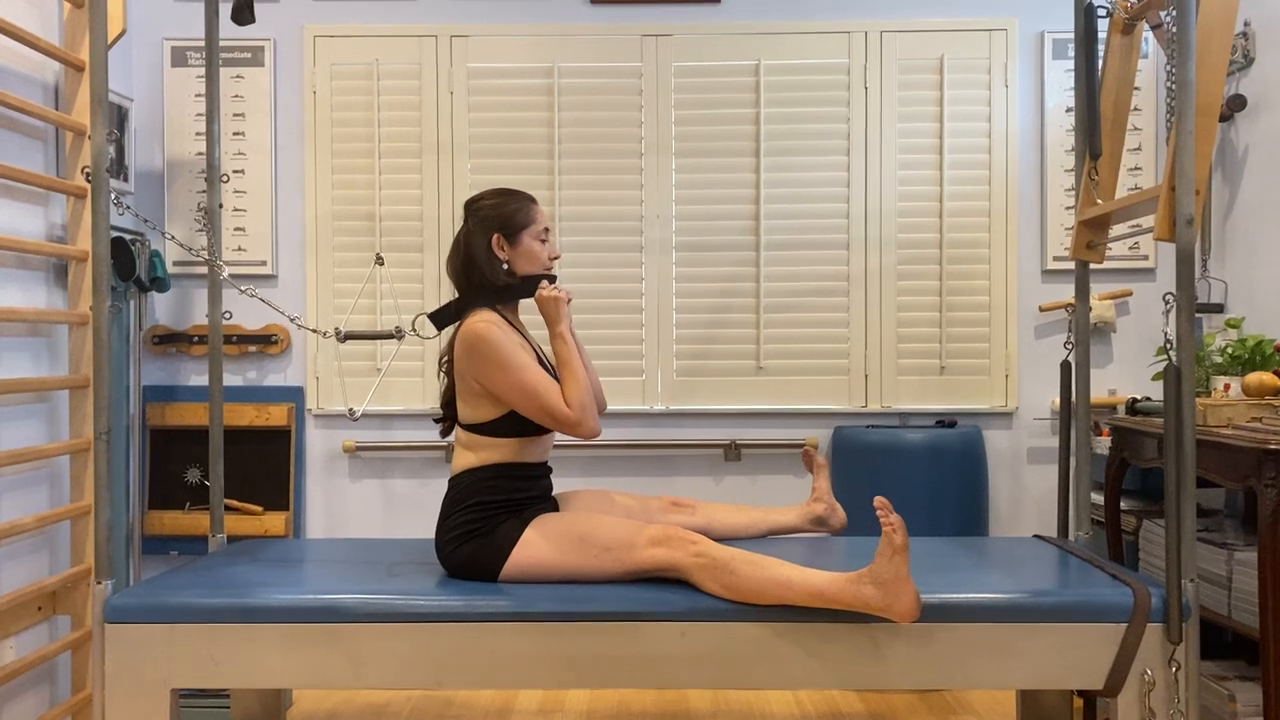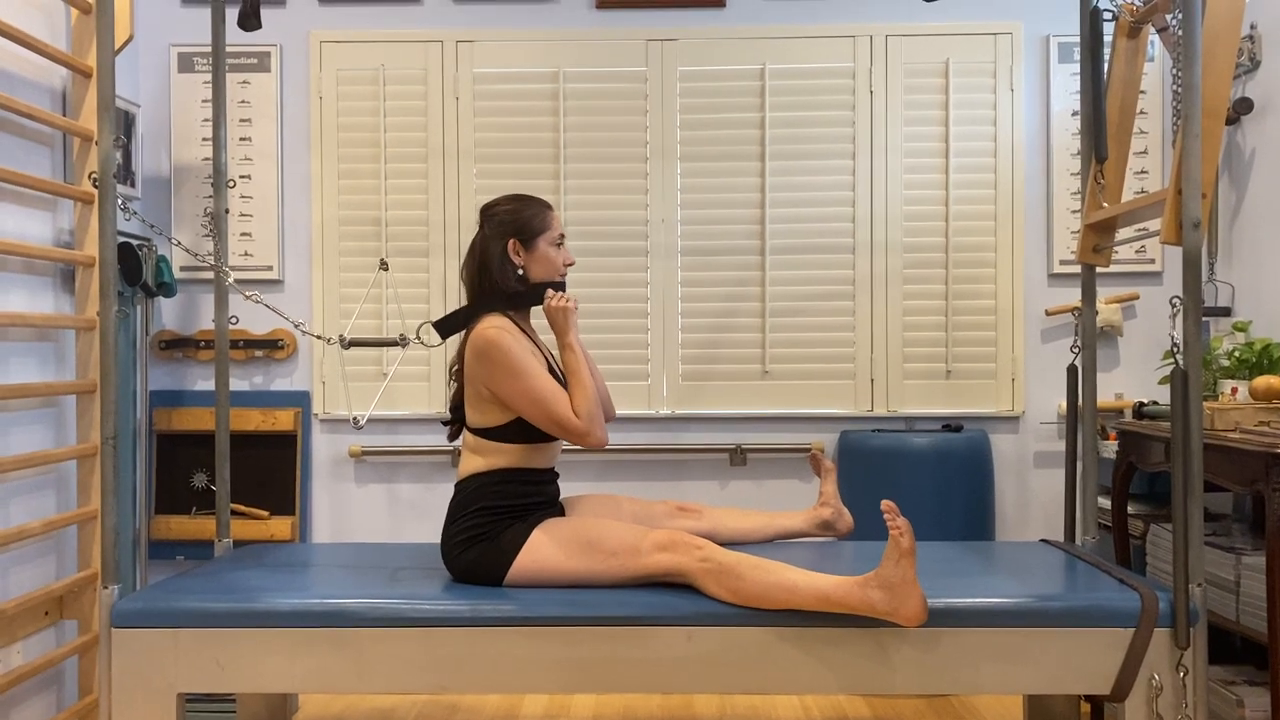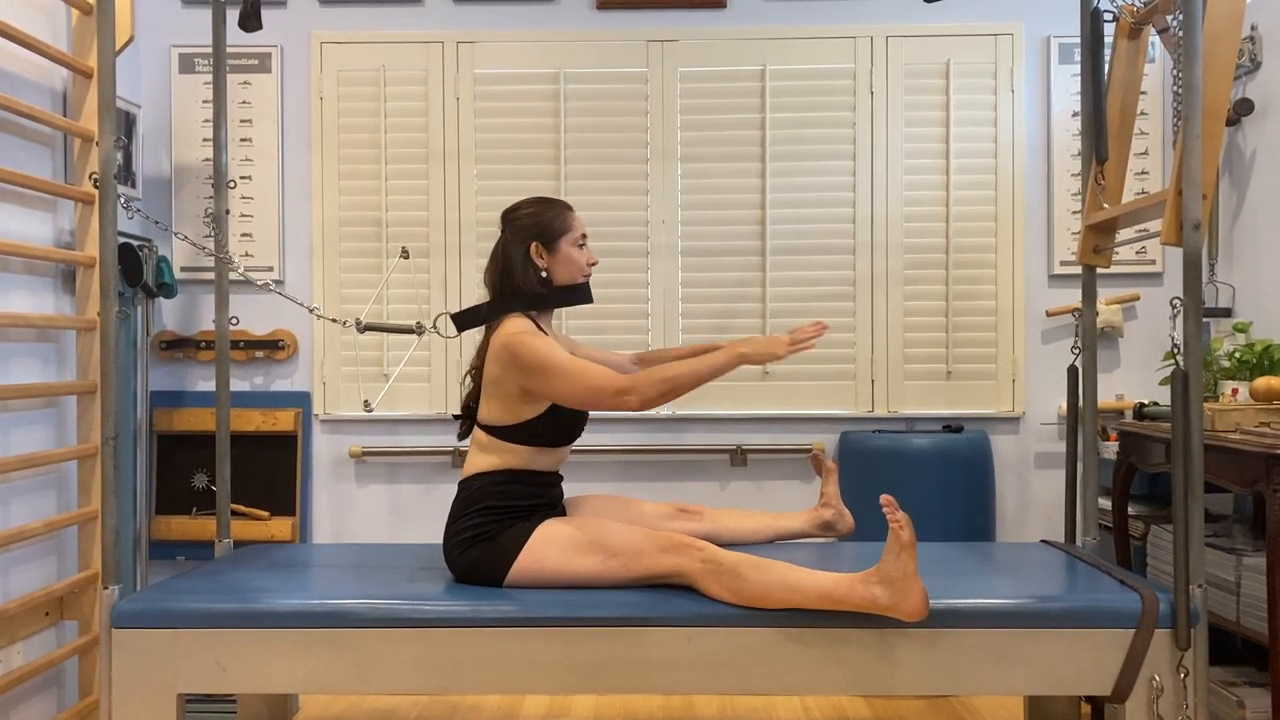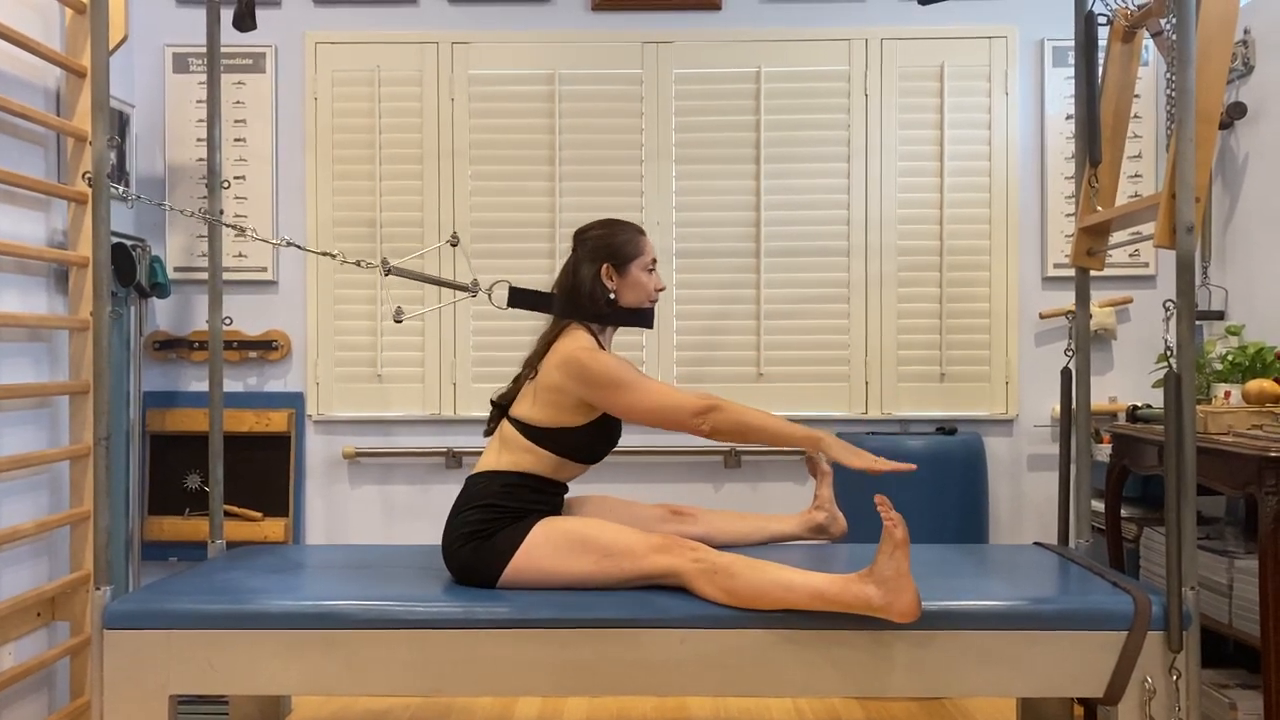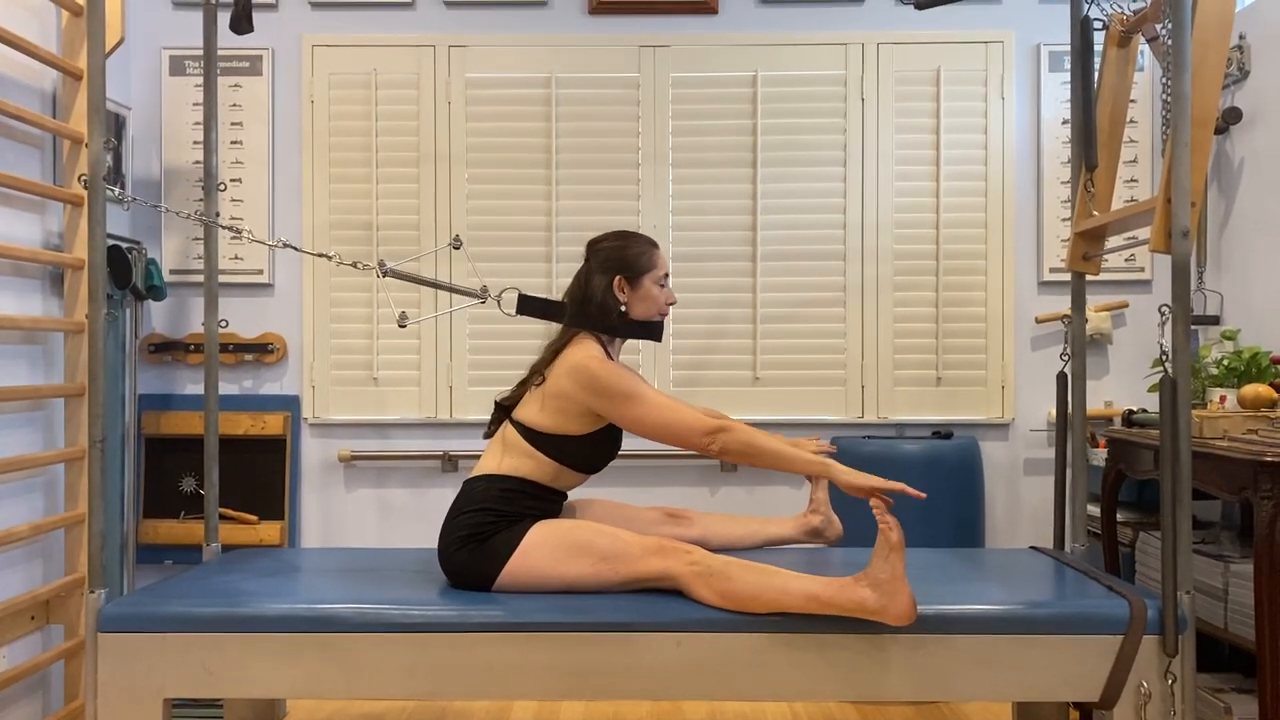
dt=1s
person 1, frame 1
left shoulder: (505, 324)
right shoulder: (483, 332)
left elbow: (595, 406)
right elbow: (582, 421)
left wrist: (564, 327)
right wrist: (558, 329)
left hip: (525, 509)
right hip: (487, 530)
left knee: (674, 510)
right knee: (677, 547)
left ankle: (812, 513)
person 1, frame 2
left shoulder: (516, 329)
right shoulder: (495, 337)
left elbow: (604, 413)
right elbow: (589, 431)
left wrist: (568, 337)
right wrist: (567, 339)
left hip: (530, 514)
right hip: (492, 535)
left knee: (679, 515)
right knee: (683, 552)
left ankle: (818, 518)
person 1, frame 3
left shoulder: (534, 332)
right shoulder: (518, 340)
left elbow: (629, 365)
right elbow: (630, 393)
left wrist: (719, 348)
right wrist: (738, 353)
left hip: (532, 512)
right hip: (493, 535)
left knee: (682, 518)
right knee: (683, 557)
left ankle: (816, 519)
right ankle: (874, 594)
person 1, frame 4
left shoulder: (584, 346)
right shoulder: (581, 358)
left elbow: (691, 405)
right elbow: (704, 417)
left wrist: (802, 435)
right wrist: (820, 441)
left hip: (525, 516)
right hip: (491, 534)
left knee: (677, 519)
right knee: (680, 558)
left ankle: (808, 522)
person 1, frame 5
left shoulder: (589, 355)
right shoulder: (588, 368)
left elbow: (696, 418)
right elbow: (713, 437)
left wrist: (788, 447)
right wrist: (830, 470)
left hip: (520, 519)
right hip: (487, 537)
left knee: (675, 523)
right knee: (677, 561)
left ankle: (802, 524)
